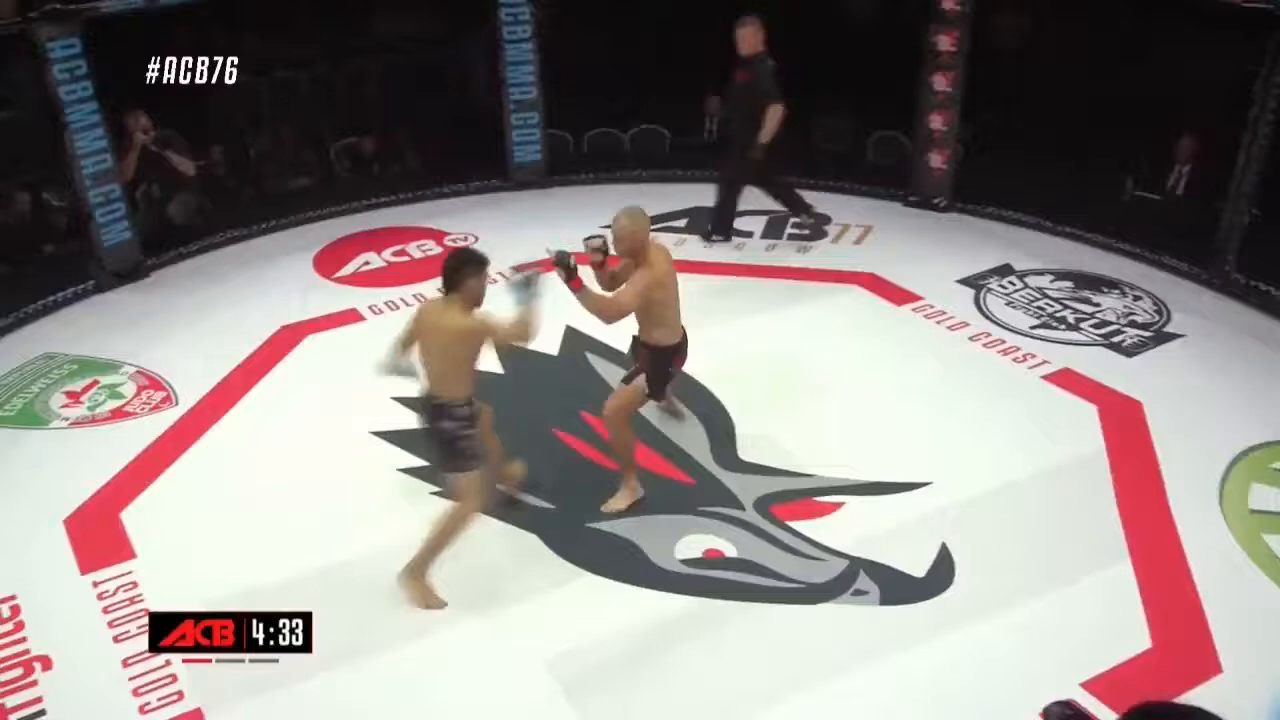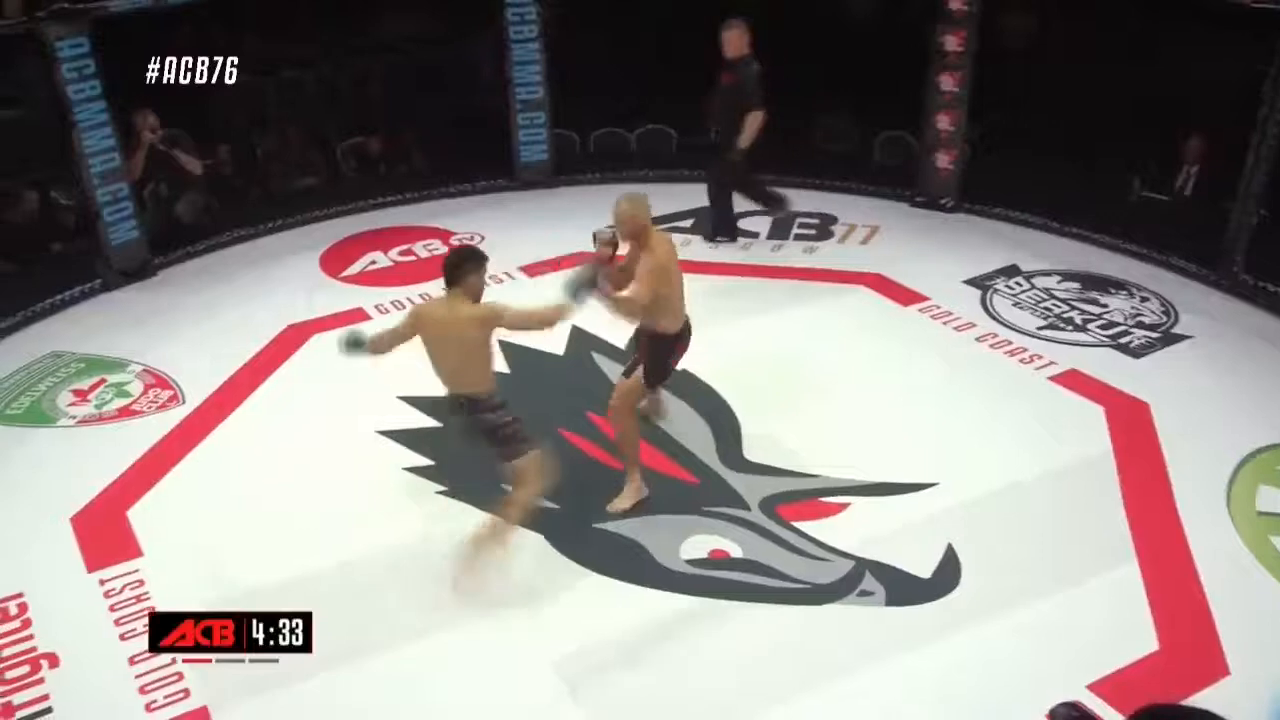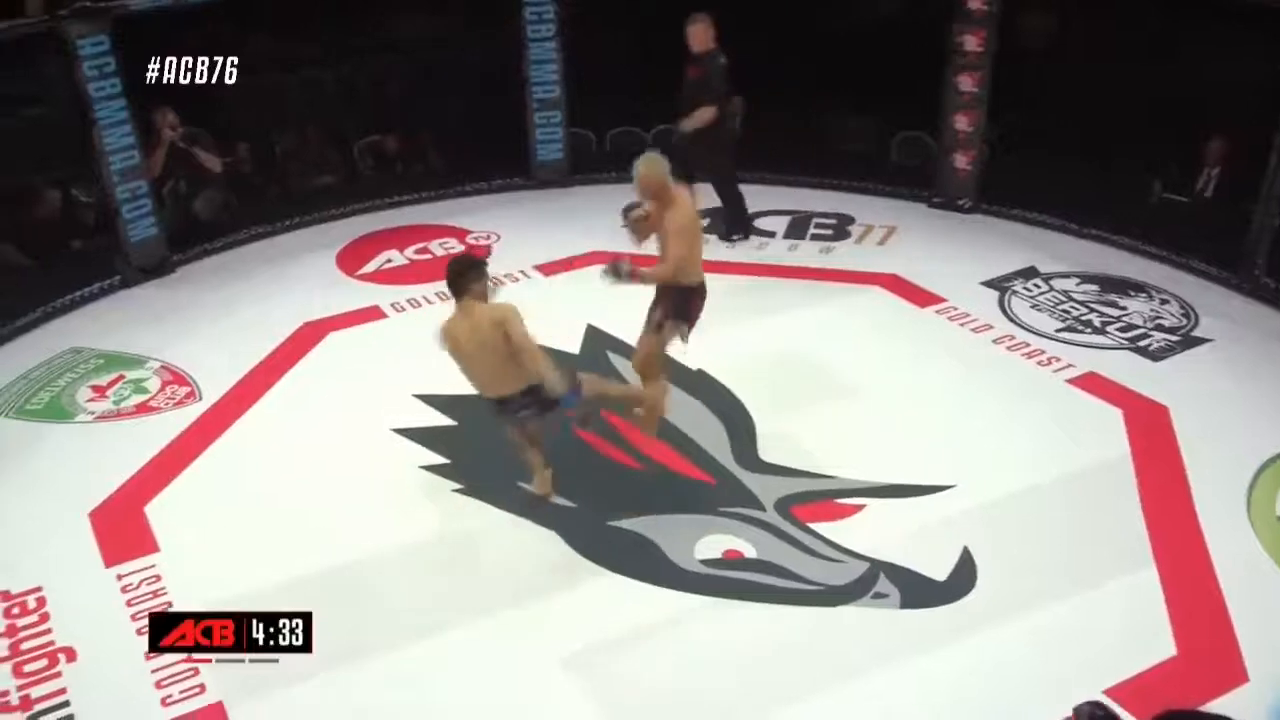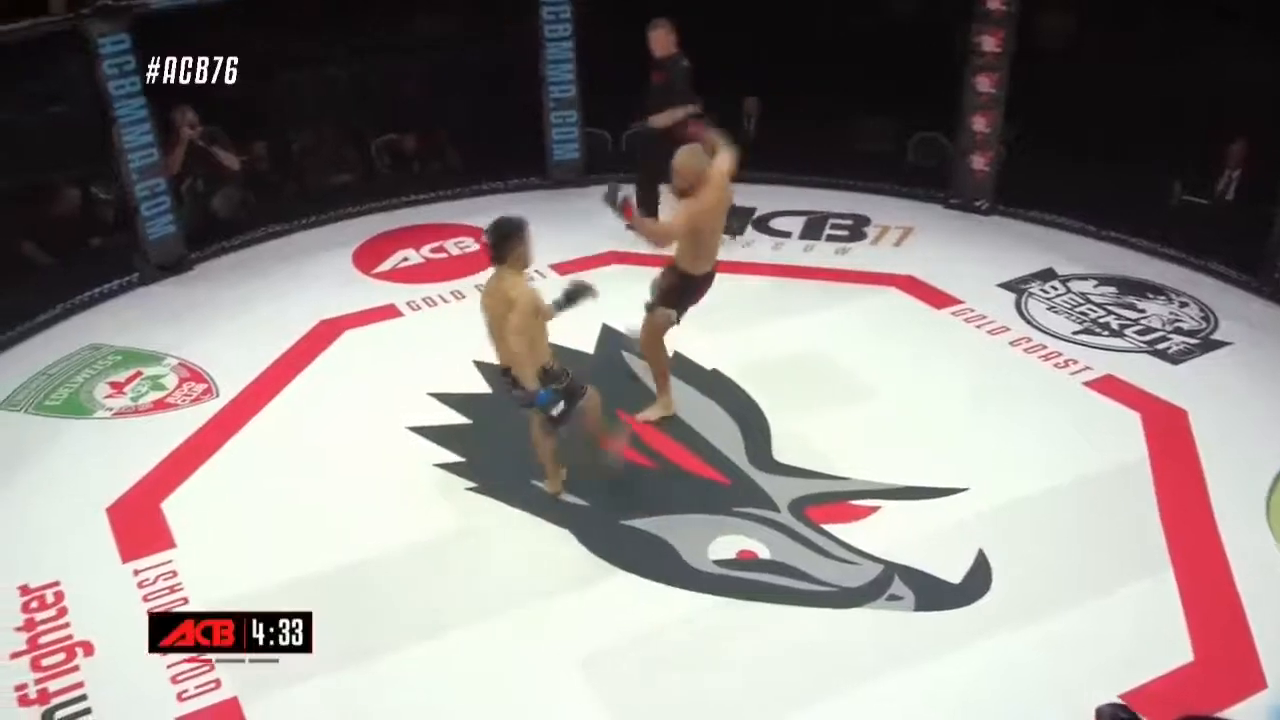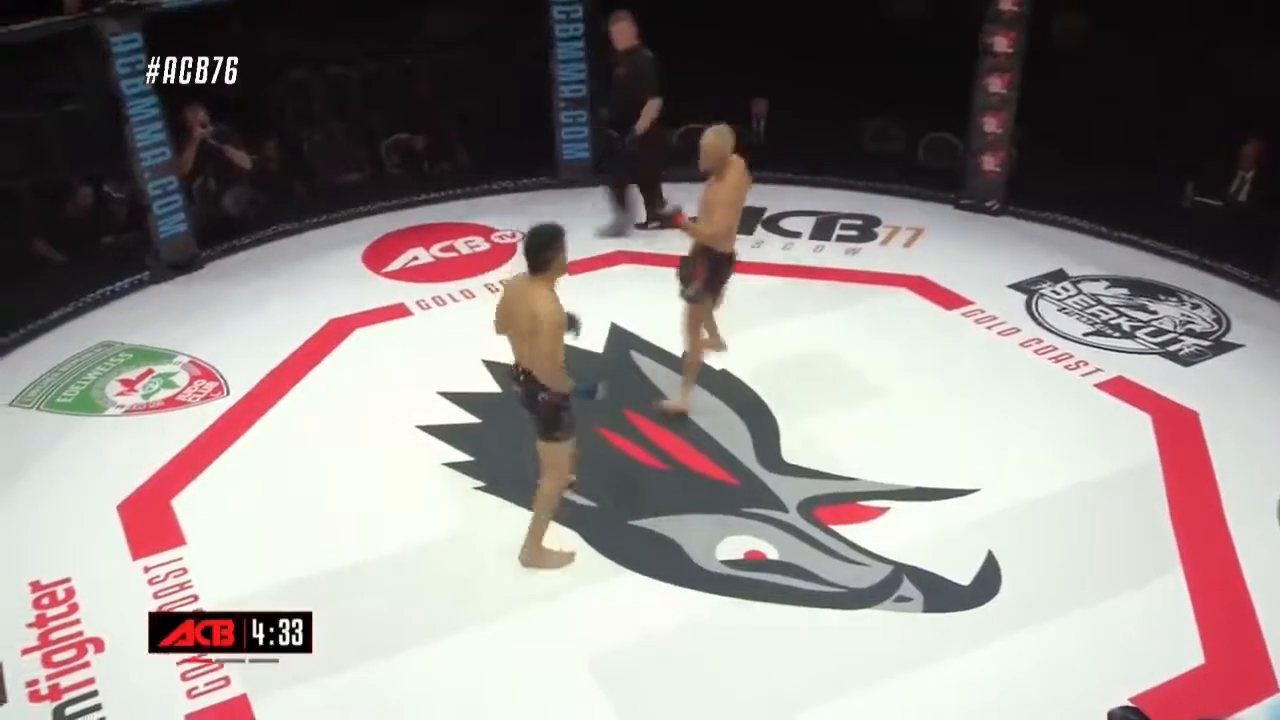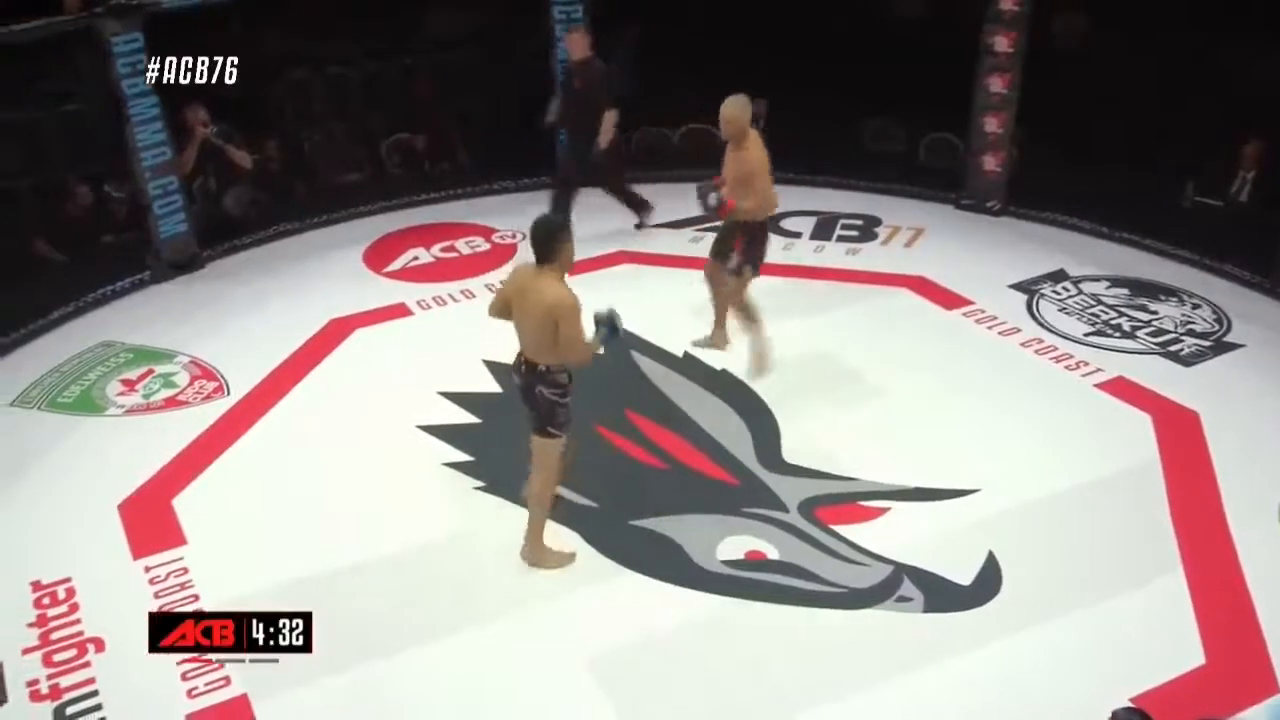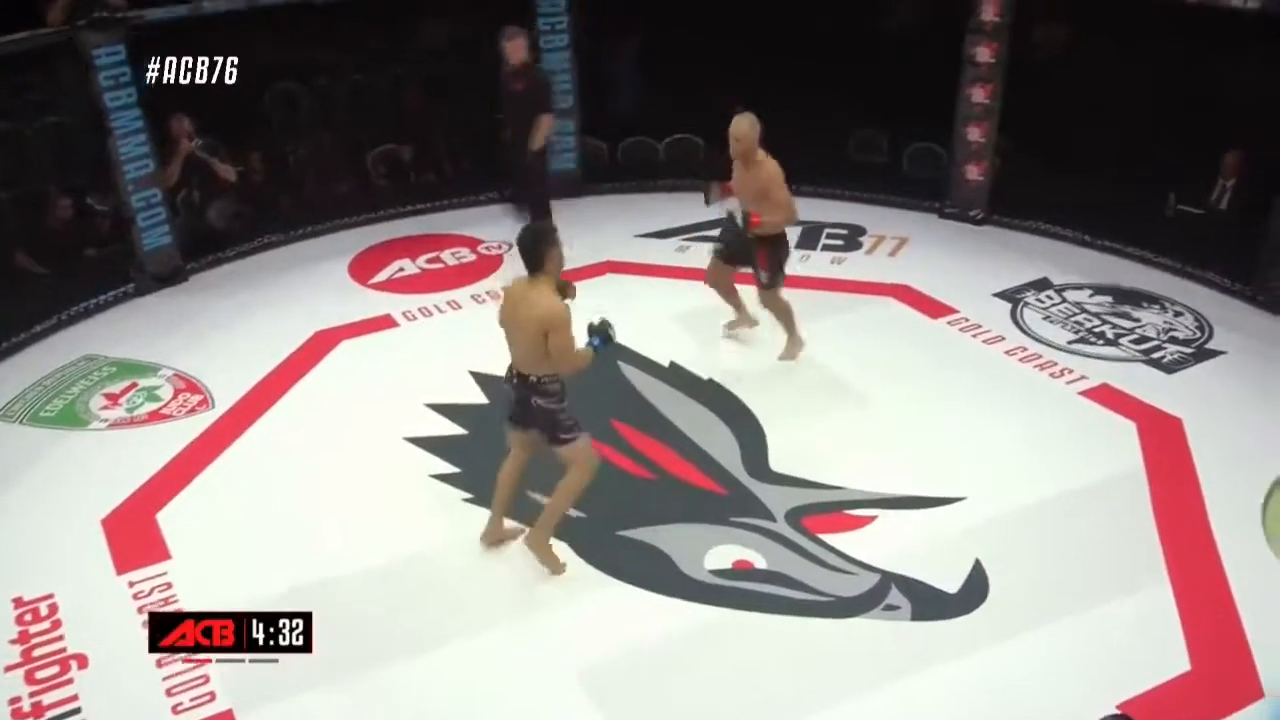
dt=0.2s
person 1, frame 1
left shoulder: (428, 310)
right shoulder: (470, 325)
left elbow: (404, 342)
right elbow: (521, 334)
left wrist: (396, 361)
right wrist: (526, 298)
left hip: (437, 401)
right hip: (450, 416)
left knee: (484, 417)
right knee: (470, 502)
left ankle: (503, 473)
right ankle: (416, 572)
person 1, frame 2
left shoulder: (425, 311)
right shoulder: (481, 313)
left elbow: (385, 341)
right elbow: (539, 319)
left wrist: (360, 342)
right wrist: (576, 293)
left hip: (460, 404)
right hip: (485, 407)
right knee: (537, 476)
right ankle: (486, 539)
person 1, frame 3
left shoulder: (448, 331)
right shoulder: (500, 314)
right elbow: (530, 352)
right wrist: (563, 392)
left hip: (504, 406)
right hip: (534, 394)
left knee: (521, 432)
right knee: (589, 385)
left ankle: (541, 478)
right ankle: (639, 394)
person 1, frame 4
left shoulder: (491, 290)
right shoulder: (522, 294)
right elbow: (514, 348)
left wrist: (562, 302)
right wrist: (539, 394)
left hip: (514, 380)
right hip: (542, 379)
left knee: (541, 422)
right knee: (592, 401)
left ankle: (554, 478)
right ankle: (608, 443)
person 1, frame 5
left shoulder: (514, 286)
right shoulder: (550, 310)
left elbow: (501, 326)
right elbow: (548, 371)
right wrist: (576, 389)
left hip: (521, 378)
right hip: (544, 388)
left knee: (550, 441)
right knee: (557, 467)
left ankle: (553, 480)
right ankle: (532, 548)
person 1, frame 6
left shoulder: (518, 275)
right shoulder: (563, 299)
left elbow: (497, 311)
right elbow: (577, 356)
right wrist: (604, 335)
left hip: (523, 368)
right hip: (550, 381)
left knee: (545, 439)
right knee: (549, 464)
left ankle: (535, 489)
right ankle: (534, 544)
person 1, frame 7
left shoulder: (513, 289)
right shoulder: (555, 310)
right elbow: (567, 366)
right wrist: (597, 344)
left hip: (516, 382)
right hip: (544, 393)
left knee: (518, 454)
right knee: (584, 464)
left ankle: (494, 528)
right ankle: (540, 532)
person 2, frame 1
left shoulder: (650, 274)
right shoulder: (649, 251)
left elbow: (611, 312)
right elbow: (610, 283)
left wrist: (574, 281)
right wrist: (598, 261)
left hip: (663, 353)
right hip: (653, 340)
left knee: (614, 414)
right knee: (641, 369)
left ankle: (630, 486)
right ankle: (669, 402)
person 2, frame 2
left shoulder: (655, 258)
right shoulder: (646, 241)
left elbow: (635, 310)
right elbow: (621, 275)
left wrist: (601, 288)
left hip: (665, 340)
right hip: (658, 330)
left knee: (619, 408)
right knee: (635, 369)
left ankle: (635, 484)
right ankle: (654, 404)
person 2, frame 3
left shoulder: (676, 218)
right shoulder: (674, 193)
left elbow: (671, 271)
right elbow: (642, 235)
left wrist: (632, 273)
right wrist: (638, 218)
left hip: (683, 295)
right hip: (677, 287)
left knee: (645, 360)
right knee: (650, 352)
left ankle: (654, 409)
right ankle: (655, 394)
person 2, frame 4
left shoulder: (697, 207)
right shoulder: (718, 173)
left elbow: (661, 237)
right elbow: (729, 152)
left wrist: (626, 209)
right wrist: (704, 134)
left hip: (687, 279)
right hip: (702, 270)
left knee: (649, 337)
right knee: (660, 287)
left ankle: (664, 402)
person 2, frame 5
left shoulder: (727, 187)
right shoulder: (736, 164)
left elbow: (717, 235)
right elbow: (746, 185)
left wrist: (681, 221)
left hip: (714, 258)
right hip: (705, 251)
left knee: (692, 322)
right knee: (693, 300)
left ankle: (685, 396)
right ankle: (714, 340)
person 2, frame 6
left shoulder: (754, 156)
right shoulder: (736, 139)
left elbow: (768, 204)
left wrist: (726, 205)
right wrist: (718, 184)
left hip: (750, 229)
right hip: (732, 223)
left knee: (732, 294)
right knee: (713, 276)
left ankle: (759, 342)
right ankle: (718, 334)
person 2, frame 7
left shoulder: (769, 172)
right shoulder: (738, 157)
left elbow: (790, 215)
left wrist: (754, 221)
right wrist: (724, 190)
left hip: (769, 239)
right hip: (743, 231)
left knee: (770, 299)
right knee: (714, 277)
left ankle: (794, 338)
right ankle: (743, 316)
person 3, frame 1
left shoulder: (763, 68)
right shoulder: (747, 65)
left elbow: (776, 108)
left wrist: (762, 142)
right wrist: (728, 127)
left hip: (753, 139)
right hip: (743, 136)
left knee: (730, 181)
right knee: (767, 179)
left ankle: (720, 229)
right ankle: (804, 211)
person 3, frame 2
left shoulder: (747, 72)
right shoulder: (733, 67)
left elbow: (756, 114)
left wrist: (741, 147)
right wrist: (716, 127)
left hip: (740, 142)
right hip: (730, 139)
left knee: (718, 184)
right knee: (739, 180)
left ankle: (725, 231)
right ankle: (775, 203)
person 3, frame 3
left shoulder: (714, 66)
right shoulder: (699, 61)
left elbow: (710, 110)
left wrist: (683, 128)
left hip: (713, 135)
right hip: (697, 133)
left knee: (723, 181)
right knee: (681, 175)
left ankle: (740, 227)
person 3, frame 4
left shoulder: (679, 69)
right shoulder: (659, 65)
left elbow: (688, 108)
left wrist: (650, 123)
left hip: (672, 136)
right hip: (657, 134)
right knee: (645, 178)
right ankle: (647, 219)
person 3, frame 5
left shoulder: (643, 60)
right shoulder: (622, 58)
left elbow: (655, 101)
left wrist: (637, 132)
right wrist: (610, 111)
left hip: (639, 133)
right hip: (627, 129)
left knee: (619, 176)
right knee: (646, 176)
left ankle: (626, 218)
right ankle: (656, 216)
person 3, frame 6
left shoulder: (597, 72)
right shoulder: (572, 69)
left elbow: (610, 112)
right elbow: (563, 96)
left wrist: (601, 145)
right wrist: (552, 116)
left hip: (591, 141)
right hip: (578, 138)
left knee: (564, 184)
right knee: (610, 179)
right ankle: (641, 208)
person 3, frame 7
left shoulder: (534, 76)
right shoulder: (508, 74)
left elbow: (547, 117)
left wrist: (533, 149)
right wrist: (507, 131)
left hip: (531, 145)
right hip: (515, 142)
left knee: (534, 191)
right knee: (517, 189)
